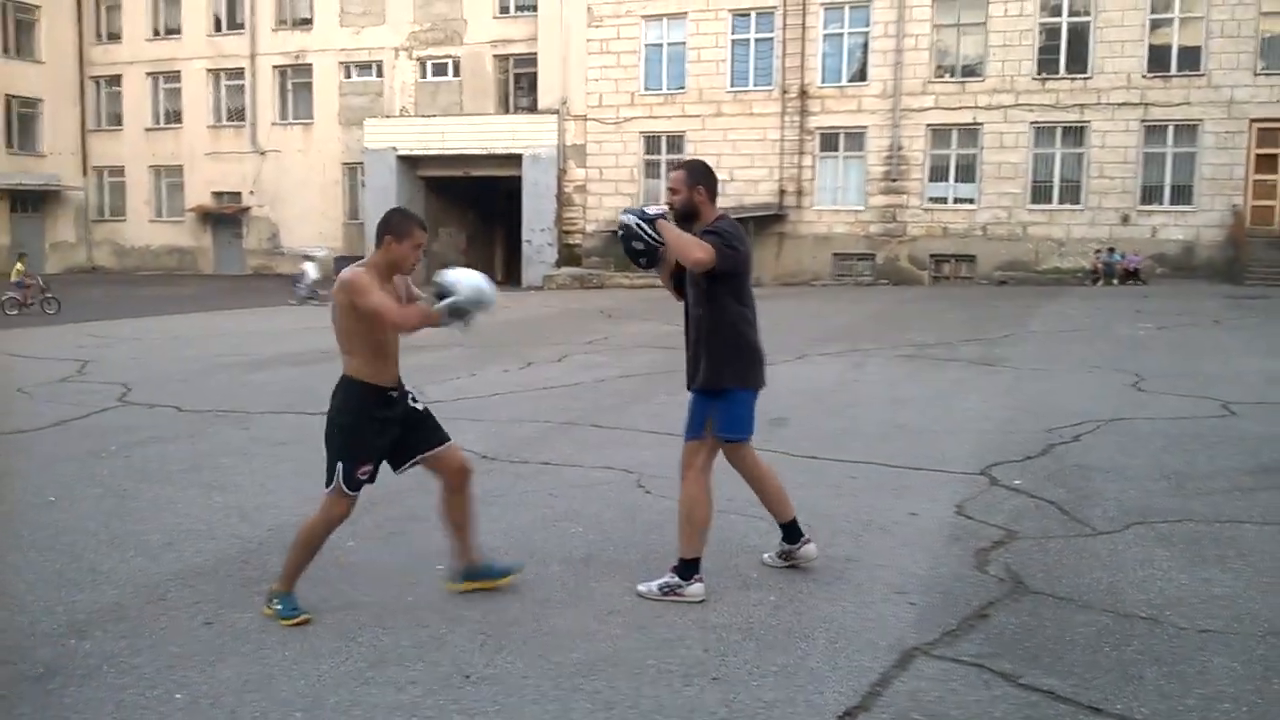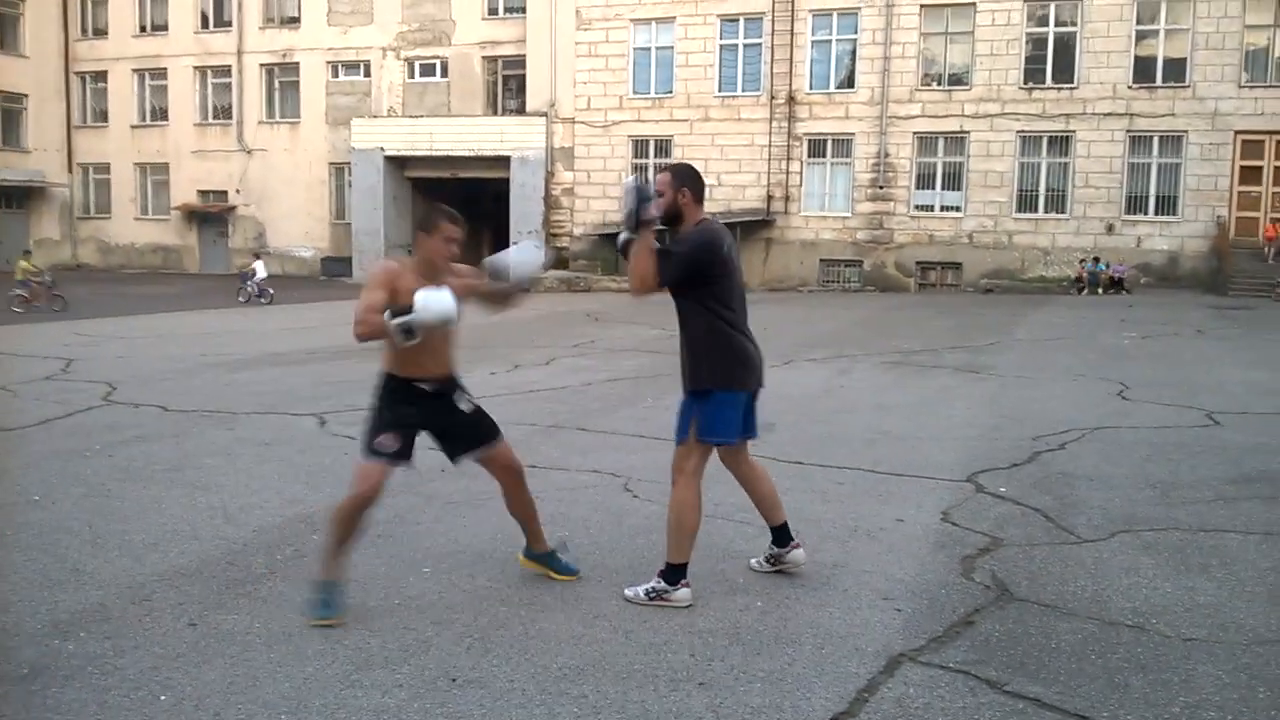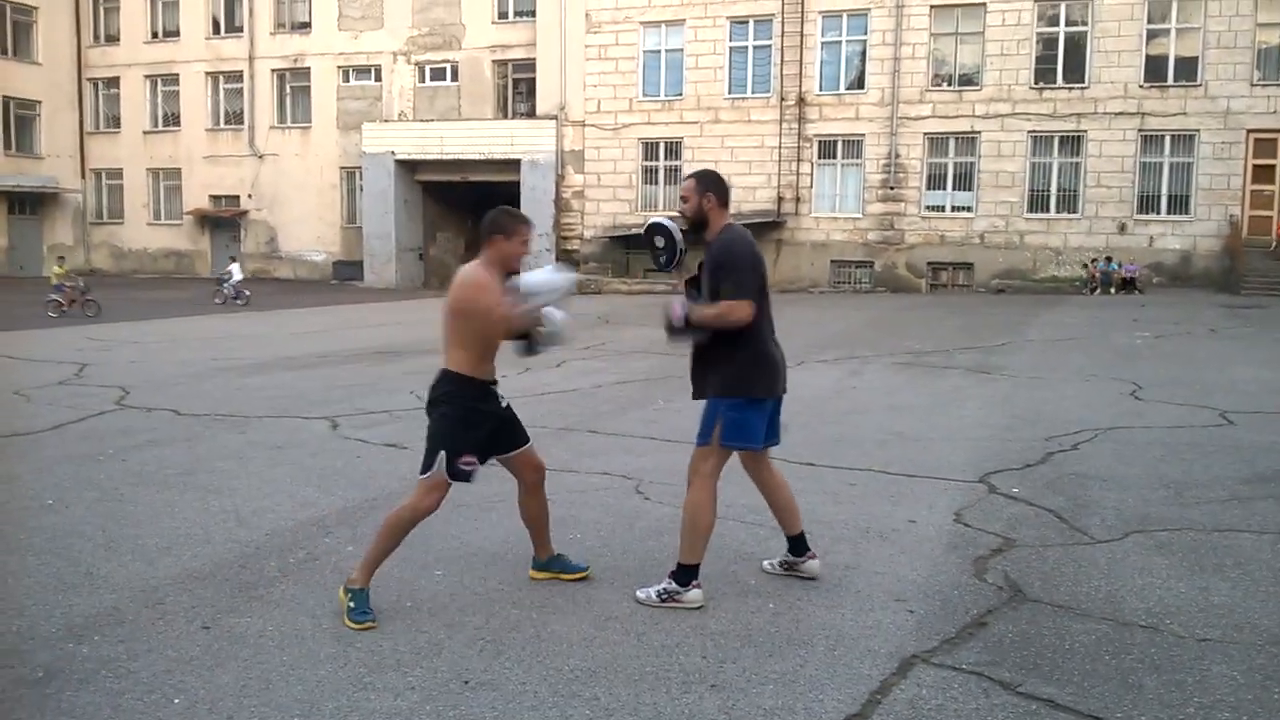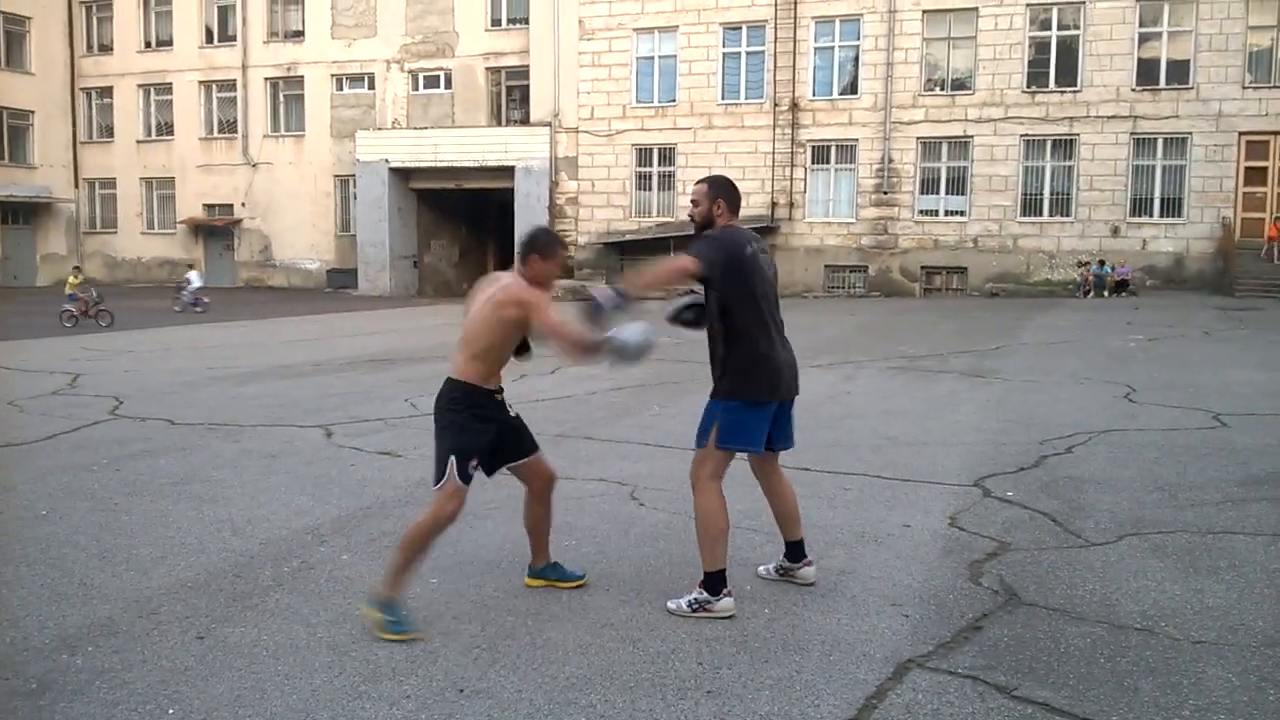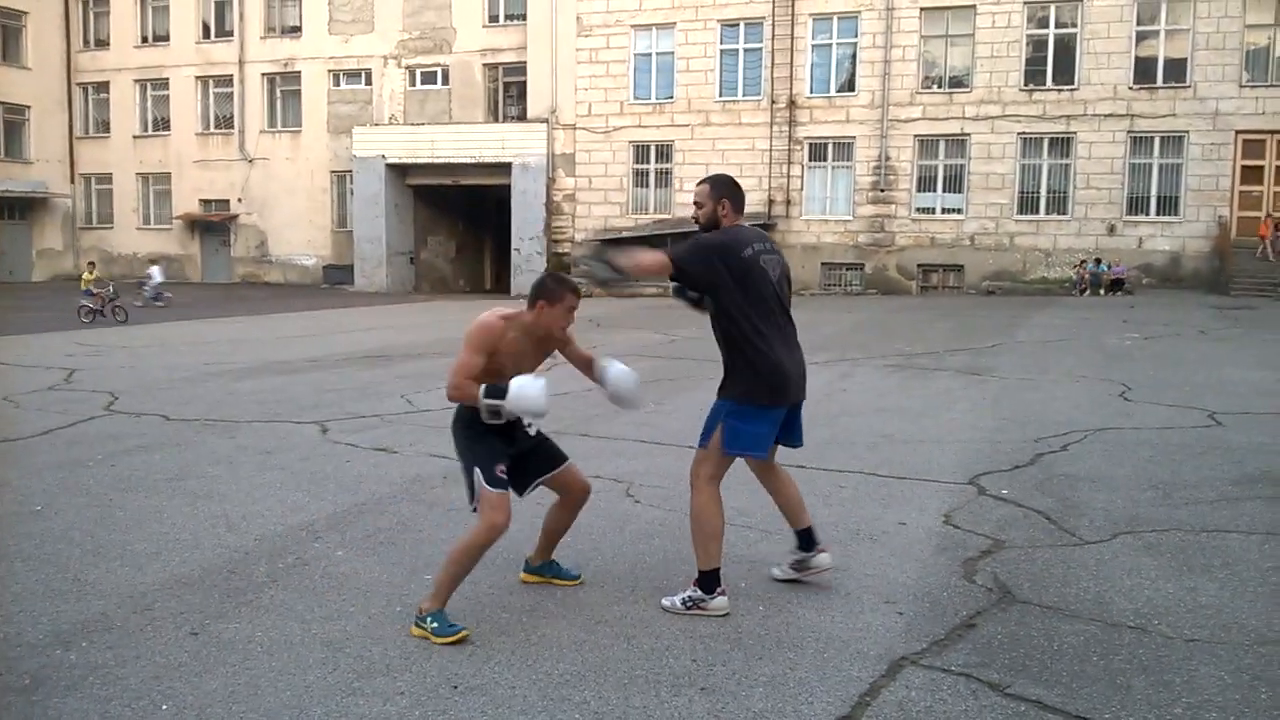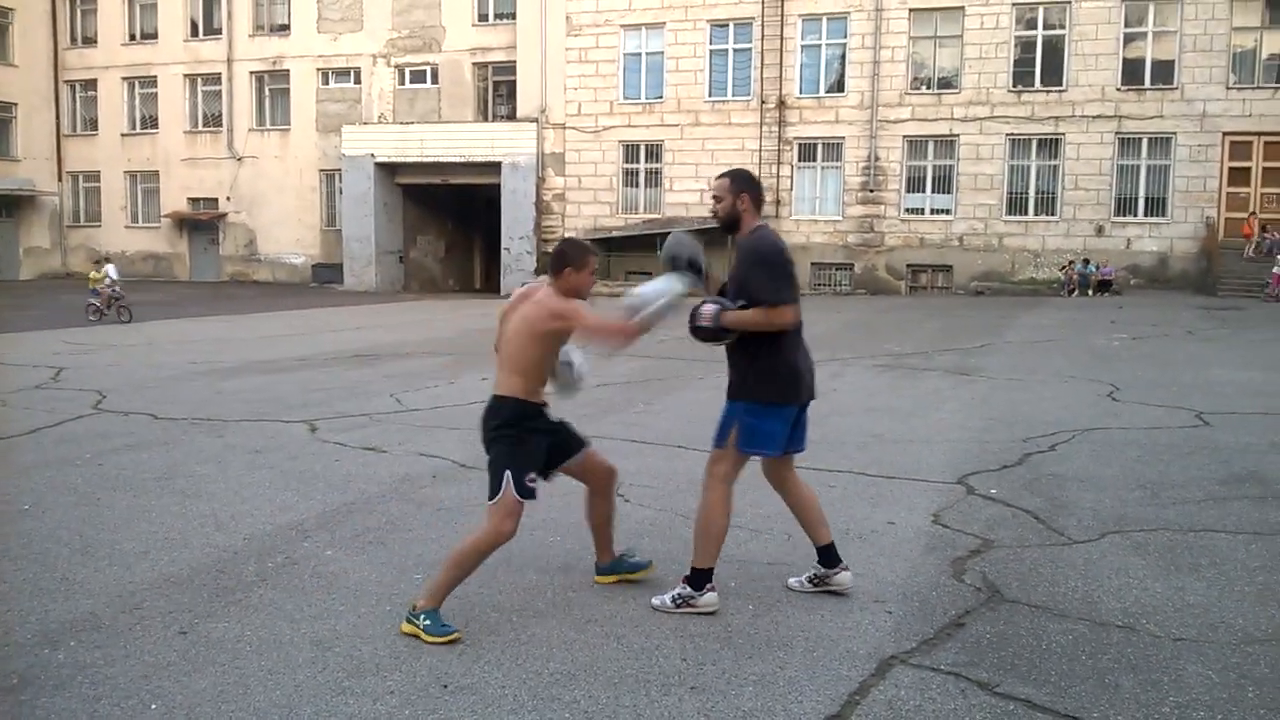
dt=0.2s
person 1, frame 1
left shoulder: (726, 233)
right shoulder: (697, 235)
left elbow: (698, 259)
right elbow: (680, 289)
left wrist: (661, 223)
left hip: (727, 369)
right hip: (717, 366)
left knee: (694, 465)
right knee: (739, 454)
left ankle: (687, 576)
right ankle: (795, 540)
person 1, frame 2
left shoulder: (699, 241)
right shoulder: (703, 236)
left elbow: (642, 285)
right elbow: (667, 278)
left wrist: (640, 227)
right wrist: (639, 241)
left hip: (718, 370)
right hip: (733, 366)
left knee: (685, 469)
right knee: (736, 456)
left ankle: (673, 581)
right ankle: (785, 544)
person 1, frame 3
left shoulder: (729, 246)
right shoulder: (730, 242)
left elbow: (739, 313)
right elbow: (720, 302)
left wrist: (689, 314)
left hip: (742, 377)
right hip: (758, 371)
left knee: (702, 472)
right knee: (757, 461)
left ankle: (684, 582)
right ankle: (800, 553)
person 1, frame 4
left shoulder: (720, 243)
right shoulder: (751, 246)
left elbow: (680, 266)
left wrist: (618, 291)
right wrist: (700, 309)
left hip: (747, 378)
right hip: (775, 371)
left knee: (705, 474)
right knee: (766, 464)
left ankle: (714, 591)
right ankle: (797, 559)
person 1, frame 5
left shoulder: (717, 246)
right shoulder: (763, 245)
left elbow: (655, 265)
left wrist: (613, 260)
right wrist: (709, 299)
left hip: (753, 384)
right hip: (786, 373)
left knee: (704, 476)
right knee: (764, 465)
left ankle: (708, 590)
right ankle: (810, 549)
person 1, frame 6
left shoulder: (757, 248)
right shoulder: (763, 244)
left elbow: (782, 316)
right elbow: (745, 304)
left wrist: (719, 317)
right wrist: (718, 308)
left hip: (765, 381)
right hip: (788, 376)
left knee: (718, 475)
right knee: (780, 471)
left ankle: (698, 586)
right ankle: (831, 566)
person 2, frame 1
left shoulder: (399, 281)
right shoulder: (355, 280)
left elbow: (415, 317)
right elbow: (402, 321)
left wrist: (451, 306)
right wrist: (453, 306)
left hip: (396, 396)
right hip: (359, 403)
left knee: (459, 468)
right knee: (337, 508)
left ankle: (468, 566)
right ankle: (281, 591)
person 2, frame 2
left shoulder: (459, 275)
right shoulder: (388, 274)
left elbow: (503, 298)
right elbow: (362, 329)
left wrist: (512, 282)
right wrist: (407, 320)
left hip: (447, 392)
right hip: (399, 395)
left knee: (509, 468)
right knee: (366, 488)
left ankle: (538, 550)
right ankle: (328, 578)
person 2, frame 3
left shoulder: (488, 277)
right shoulder: (480, 279)
left elbow: (506, 325)
right elbow: (506, 323)
left wrist: (532, 323)
right wrist: (537, 310)
left hip: (484, 392)
right hip: (457, 397)
left knee: (533, 469)
right knee: (426, 500)
left ankle: (544, 558)
right ankle: (357, 584)
person 2, frame 4
left shoulder: (499, 282)
right shoulder: (527, 296)
right elbow: (573, 341)
right wrist: (611, 342)
left hip: (488, 401)
right hip: (463, 404)
left knee: (543, 477)
right knee: (446, 508)
left ankle: (540, 565)
right ankle: (387, 597)
person 2, frame 5
left shoulder: (552, 333)
right shoulder: (490, 327)
left elbow: (584, 362)
right elbow: (456, 388)
left wrist: (609, 373)
right wrist: (501, 396)
left hip: (515, 425)
right hip: (479, 429)
left knee: (577, 487)
right knee: (494, 523)
left ankle: (538, 563)
right ankle: (429, 611)
person 2, frame 6
left shoulder: (526, 295)
right shoulder: (557, 307)
left elbow: (501, 347)
right elbow: (619, 335)
left hip: (535, 414)
right hip: (511, 421)
left knee: (603, 474)
right knee: (502, 526)
left ankle: (607, 562)
right ankle: (424, 609)
